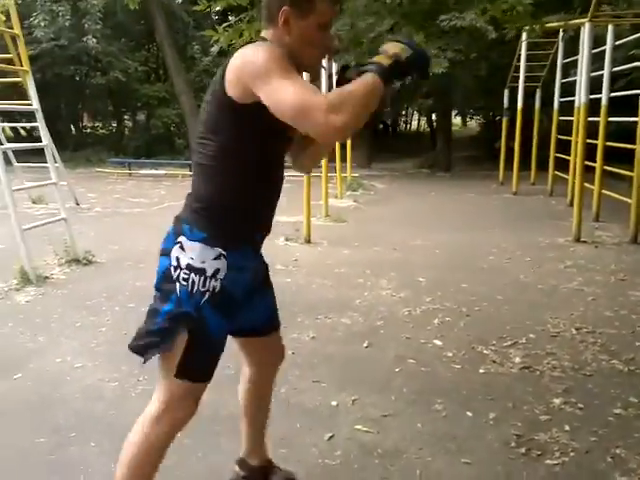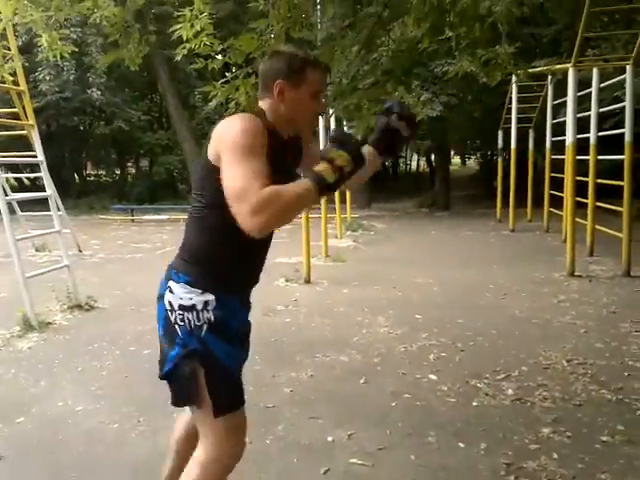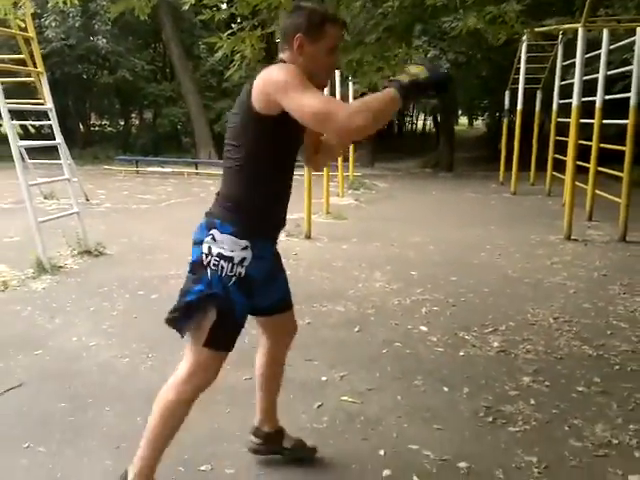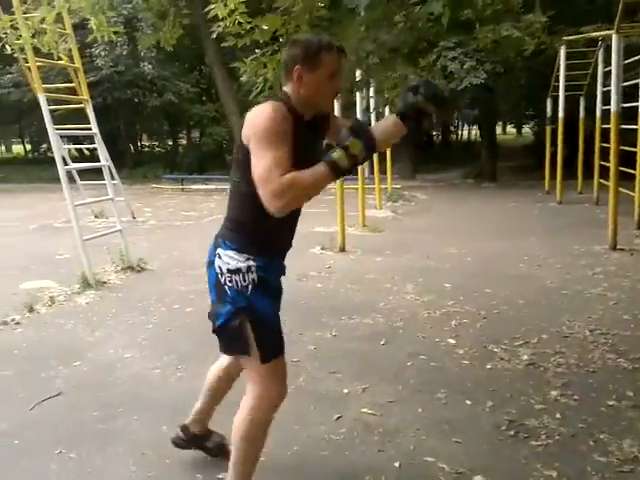
dt=0.5s
person 1, frame 1
left shoulder: (277, 73)
right shoulder: (255, 61)
left elbow: (307, 159)
right elbow: (330, 120)
left wrist: (349, 97)
right wrist: (382, 69)
left hip: (240, 253)
right hip: (204, 254)
left knee: (267, 355)
right knee: (176, 403)
person 1, frame 2
left shoulder: (289, 142)
right shoulder: (240, 130)
left elbow: (348, 182)
right elbow: (257, 218)
left wrist: (380, 144)
right wrist: (324, 175)
left hip: (228, 296)
right hip: (196, 298)
left knee: (212, 414)
right knee: (225, 441)
person 1, frame 3
left shoulder: (287, 91)
right shoulder: (278, 79)
left elbow: (319, 159)
right elbow: (346, 124)
left wrist: (376, 112)
right wrist: (404, 88)
left hip: (255, 241)
right hip: (229, 243)
left knee: (280, 331)
right knee: (202, 367)
left ankle: (267, 430)
person 1, frame 4
left shoulder: (314, 118)
right shoulder: (269, 118)
left elbow: (371, 143)
right elbow: (278, 199)
left wrist: (405, 114)
right wrist: (338, 161)
left hip: (263, 259)
right hip: (241, 262)
left knee: (242, 356)
right knee: (269, 385)
left ankle: (194, 427)
